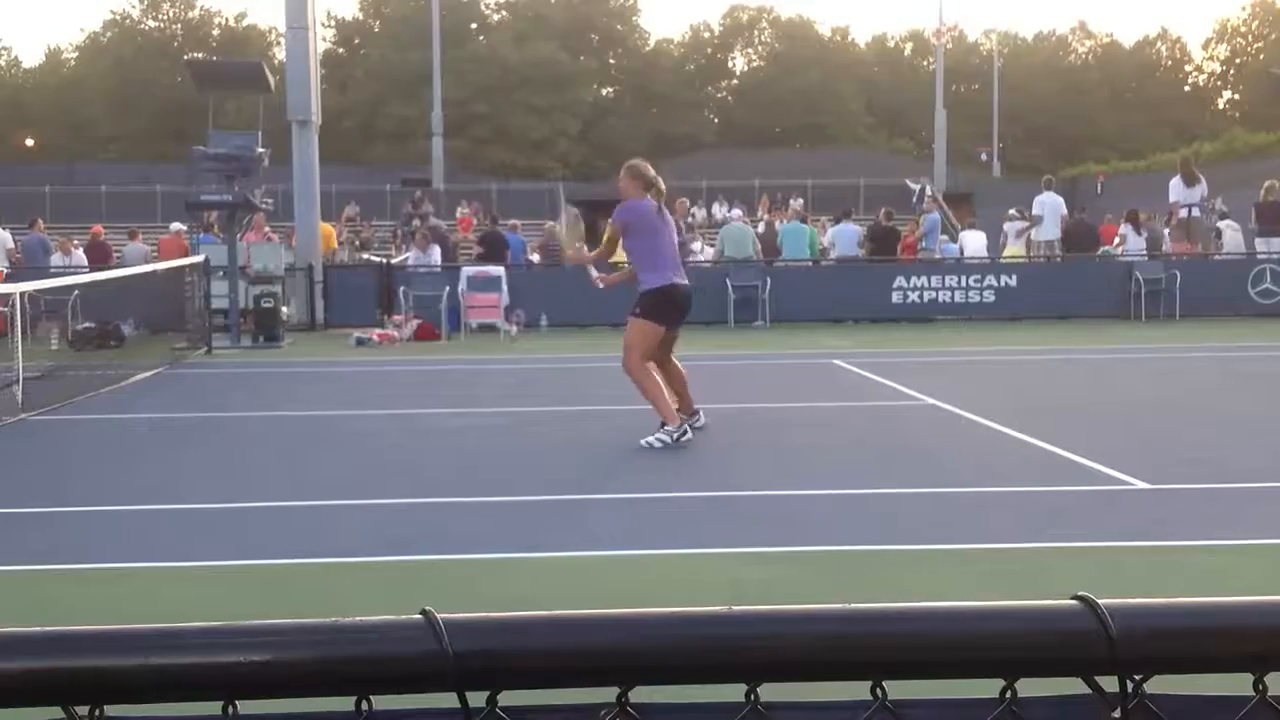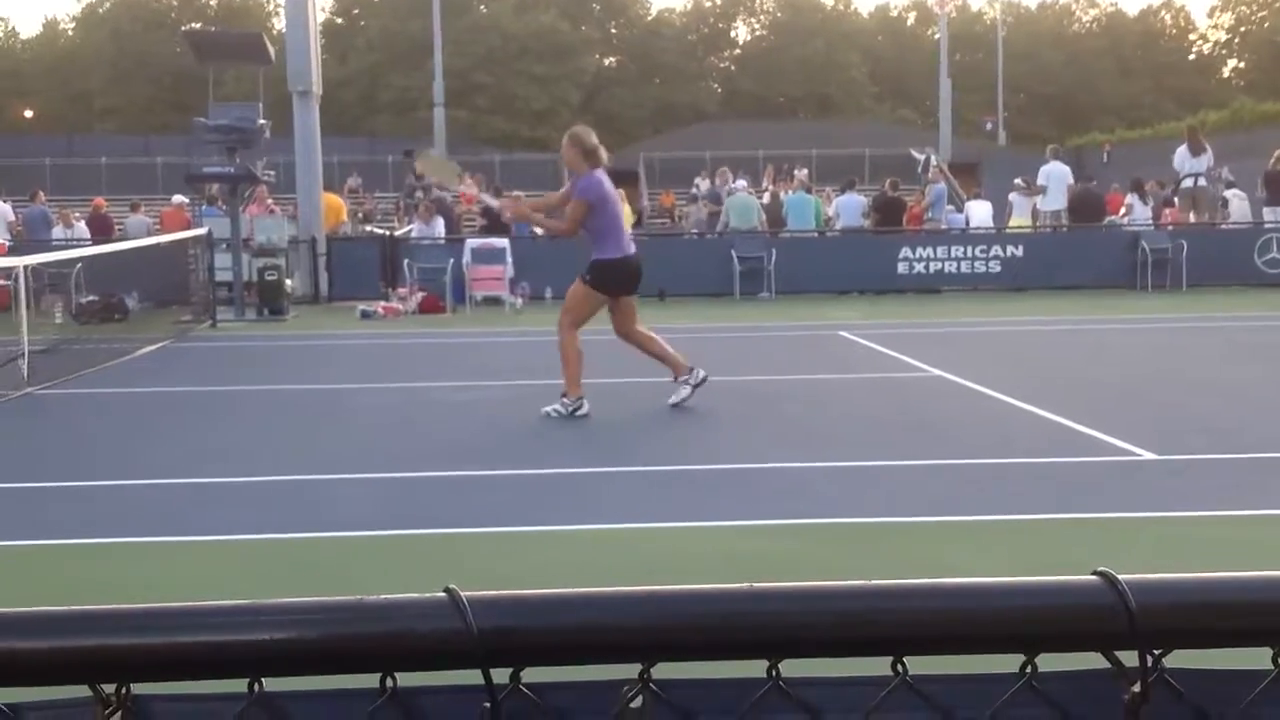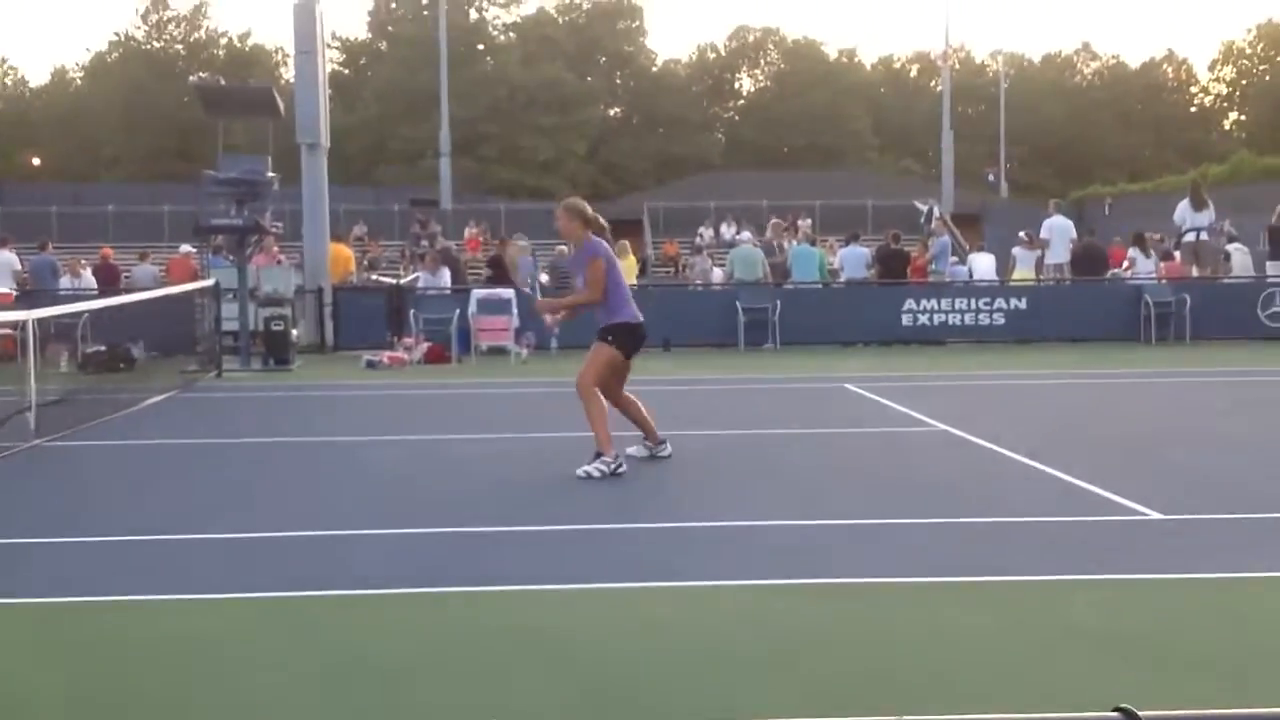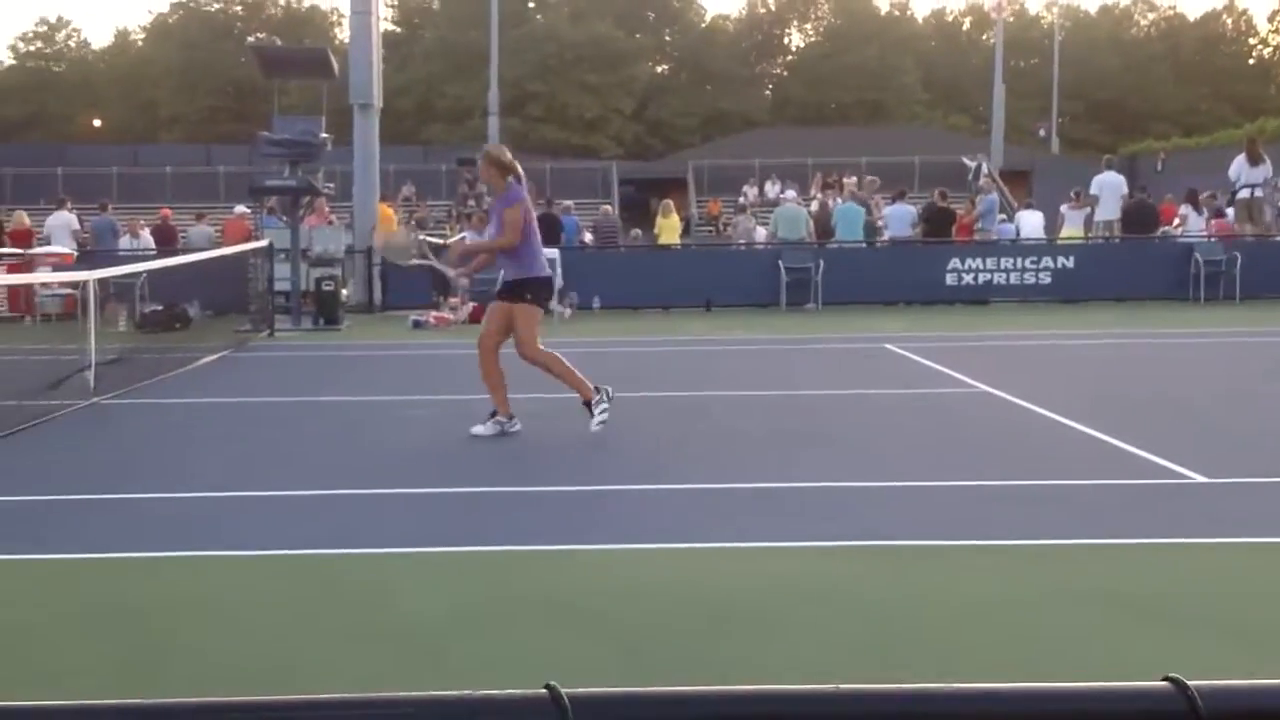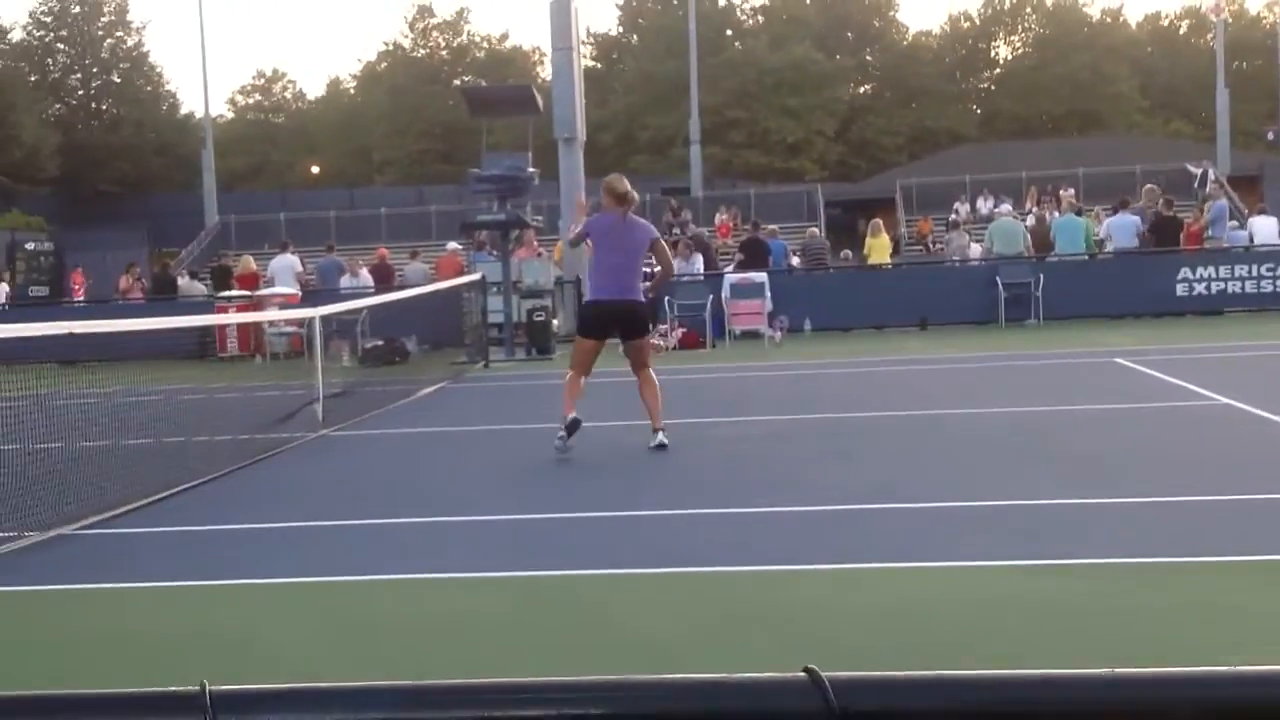
dt=0.7s
person 1, frame 1
left shoulder: (626, 211)
right shoulder: (661, 213)
left elbow: (607, 251)
left wrist: (584, 258)
right wrist: (612, 279)
left hip: (658, 294)
right hip: (680, 292)
left knee: (634, 362)
right knee: (662, 357)
left ankle: (673, 425)
right ankle: (690, 413)
person 1, frame 2
left shoulder: (586, 186)
right shoulder: (592, 176)
left elbow: (567, 229)
right elbow: (557, 200)
left wrist: (527, 216)
right wrist: (523, 206)
left hip: (608, 267)
right hip: (626, 262)
left knee: (566, 325)
right knee: (627, 329)
left ankle: (573, 398)
right ankle: (686, 373)
person 1, frame 3
left shoulder: (595, 248)
right shoulder: (578, 251)
left elbow: (595, 295)
right elbow: (583, 296)
left wrist: (554, 305)
right wrist: (559, 316)
left hip: (622, 326)
right hip: (614, 327)
left knee: (585, 383)
right knee: (611, 393)
left ankle: (608, 456)
right ankle: (656, 442)
person 1, frame 4
left shoulder: (512, 193)
right shoulder: (501, 196)
left elbow: (510, 240)
right elbow: (497, 245)
left wrist: (467, 247)
right wrist: (468, 269)
left hip: (534, 280)
right hip: (513, 281)
left knee: (529, 349)
right knee: (486, 344)
left ankle: (594, 395)
right ankle: (504, 416)
person 1, frame 5
left shoulder: (595, 222)
right shoulder: (646, 229)
left elbow: (572, 242)
right elbow: (668, 268)
left wrist: (579, 215)
right wrist: (654, 284)
left hip: (597, 309)
right hip: (633, 308)
left knee: (576, 373)
right knee: (643, 371)
left ankle: (569, 417)
right ankle: (658, 432)
